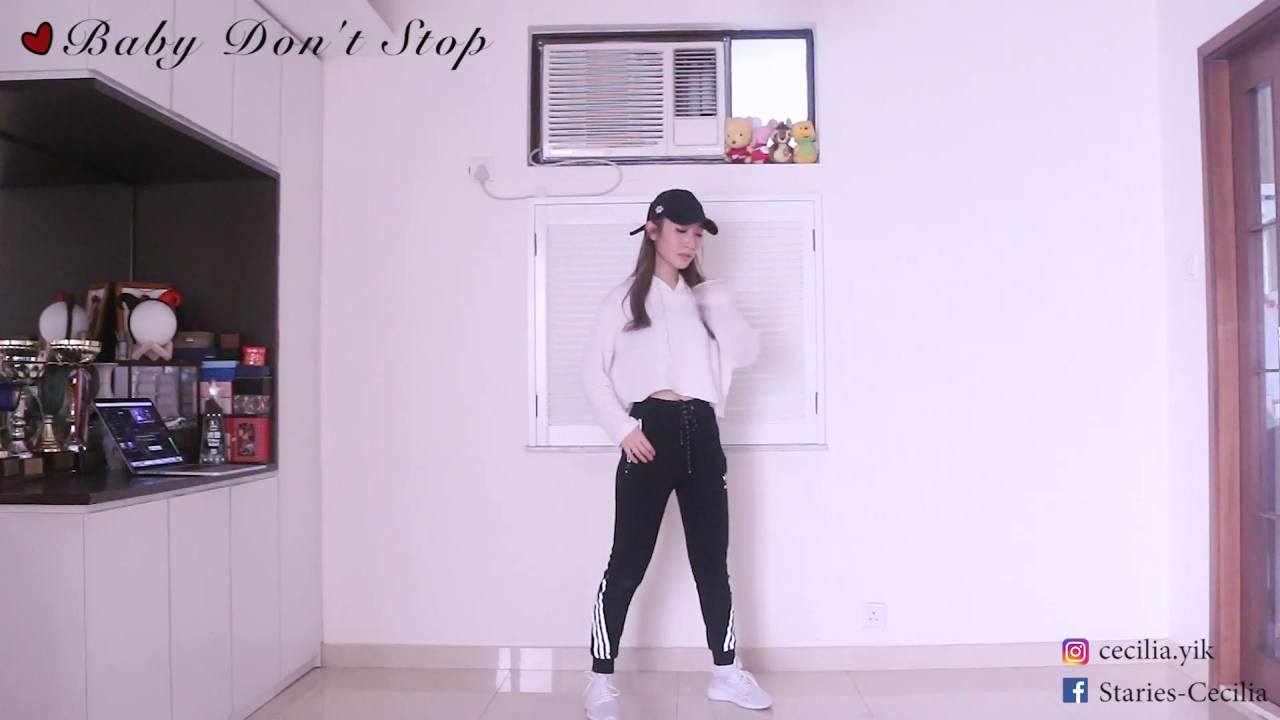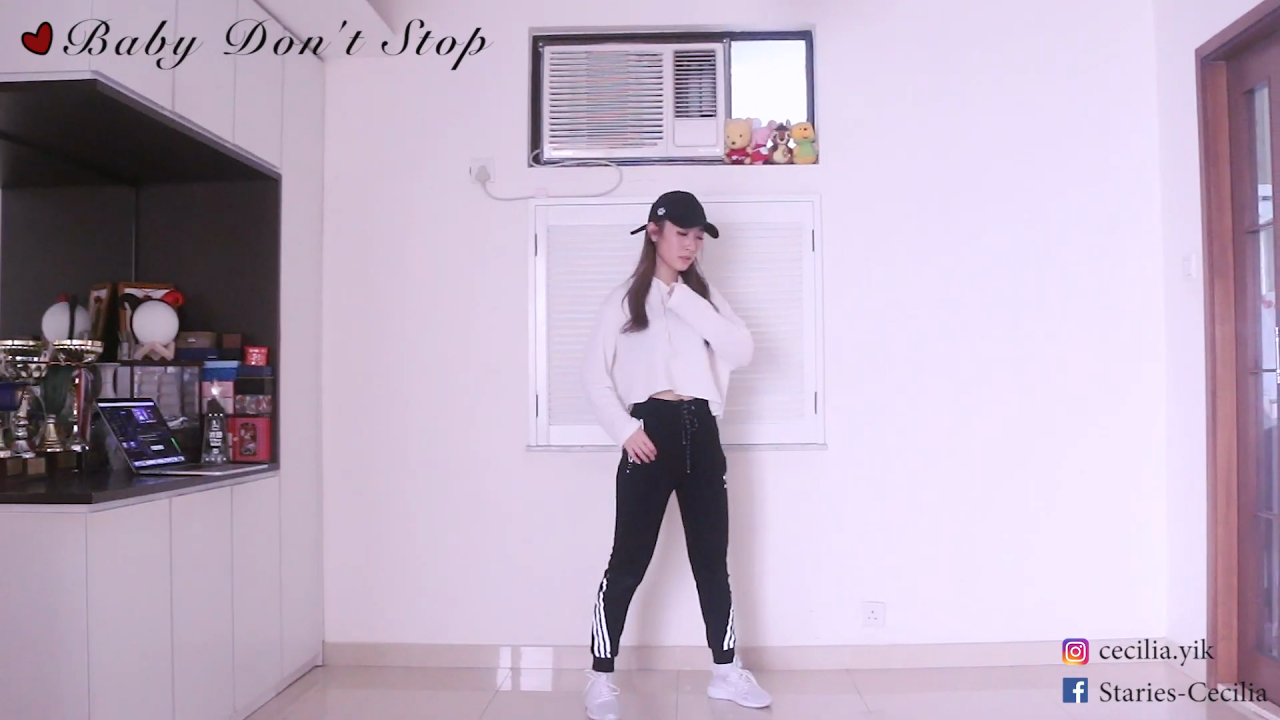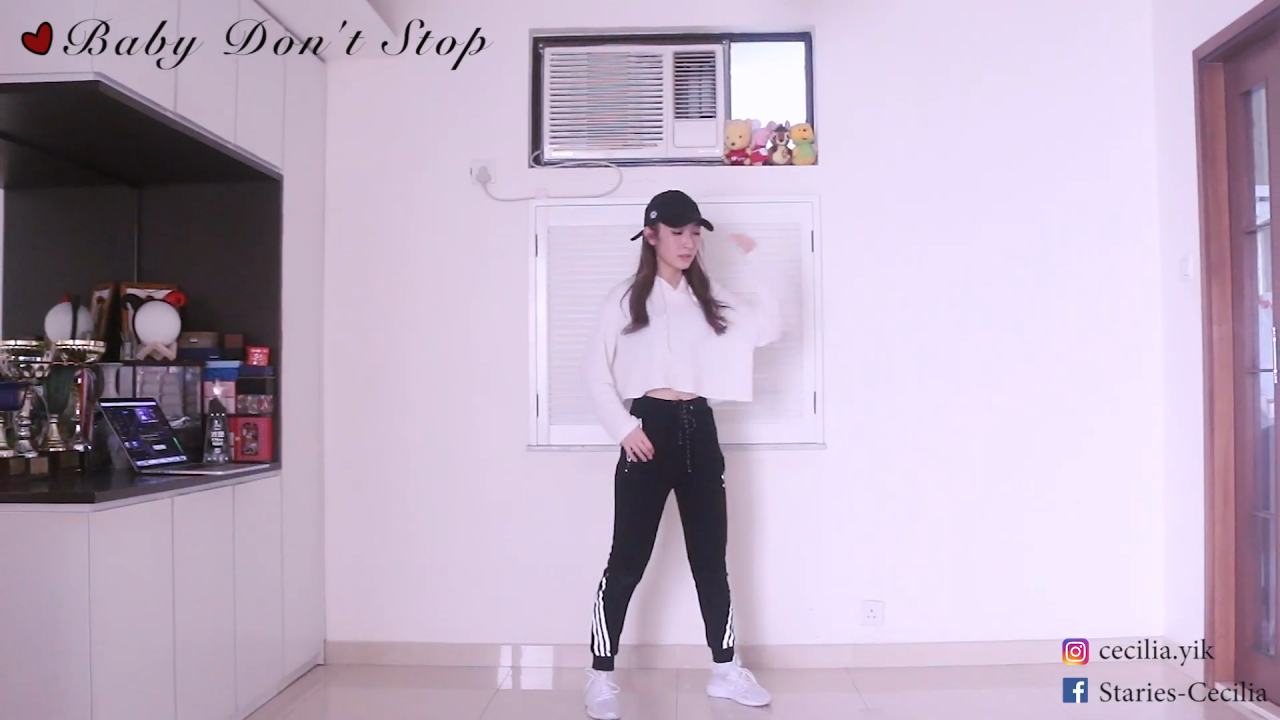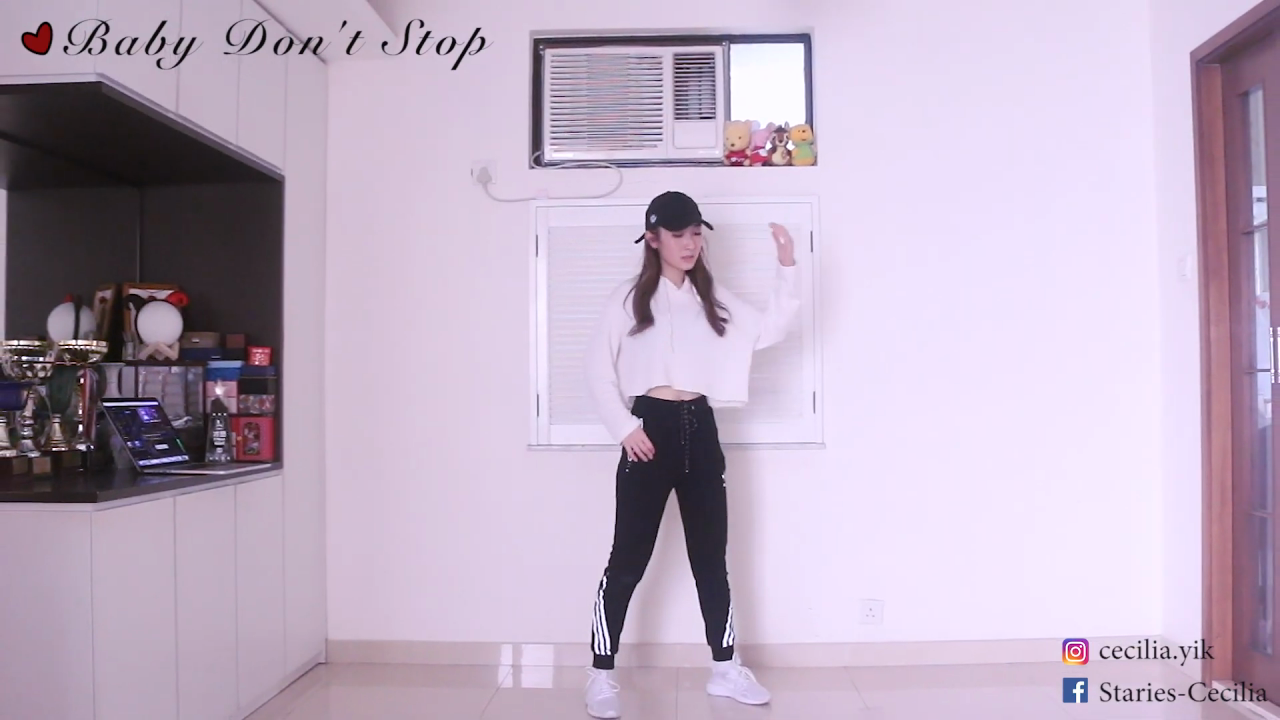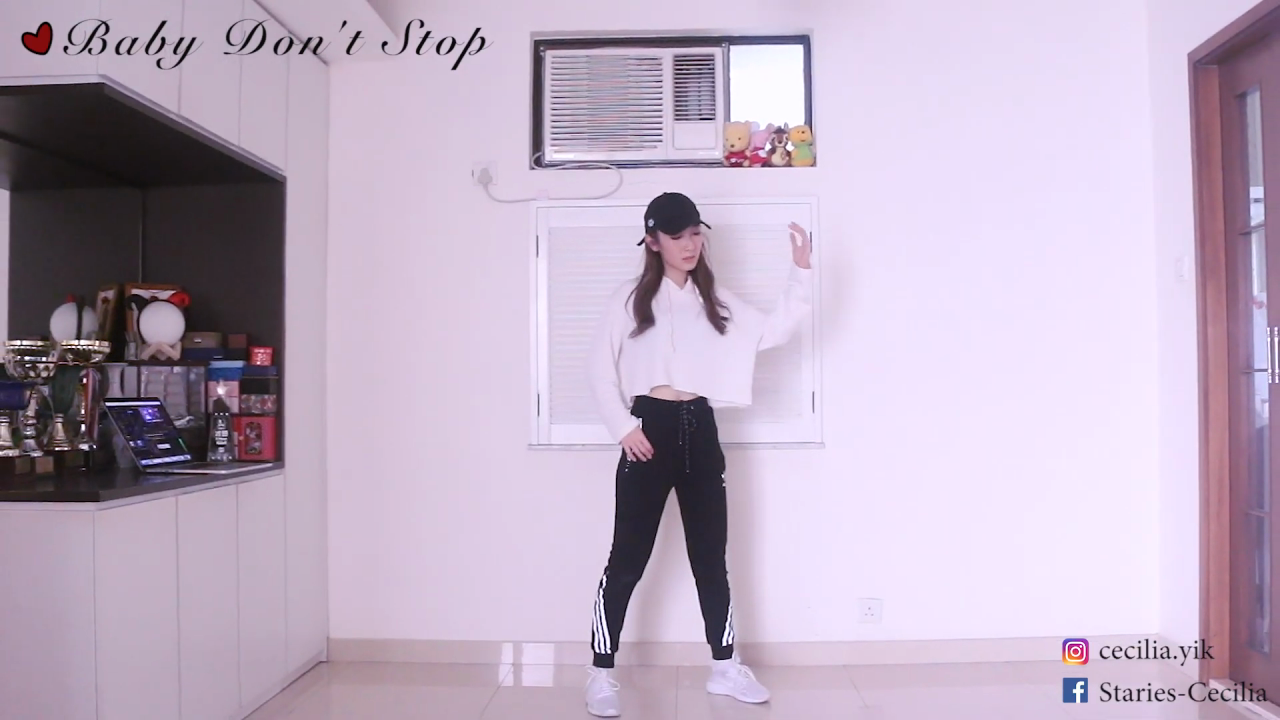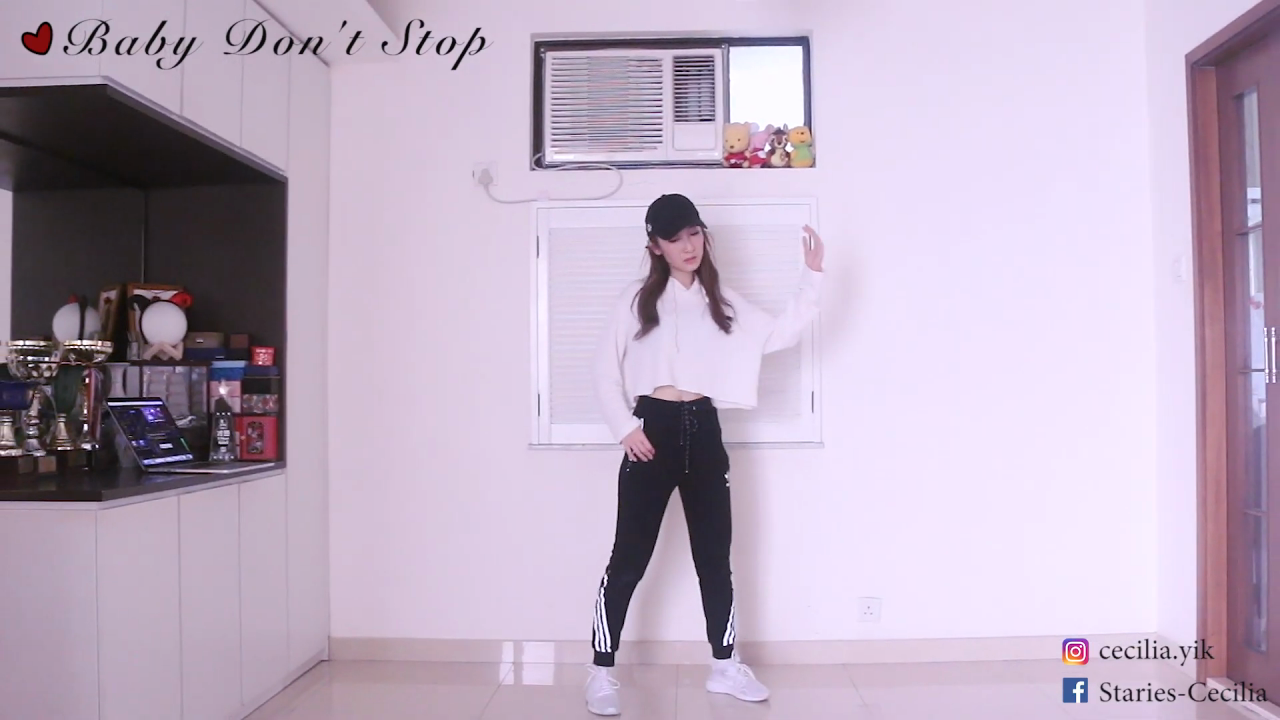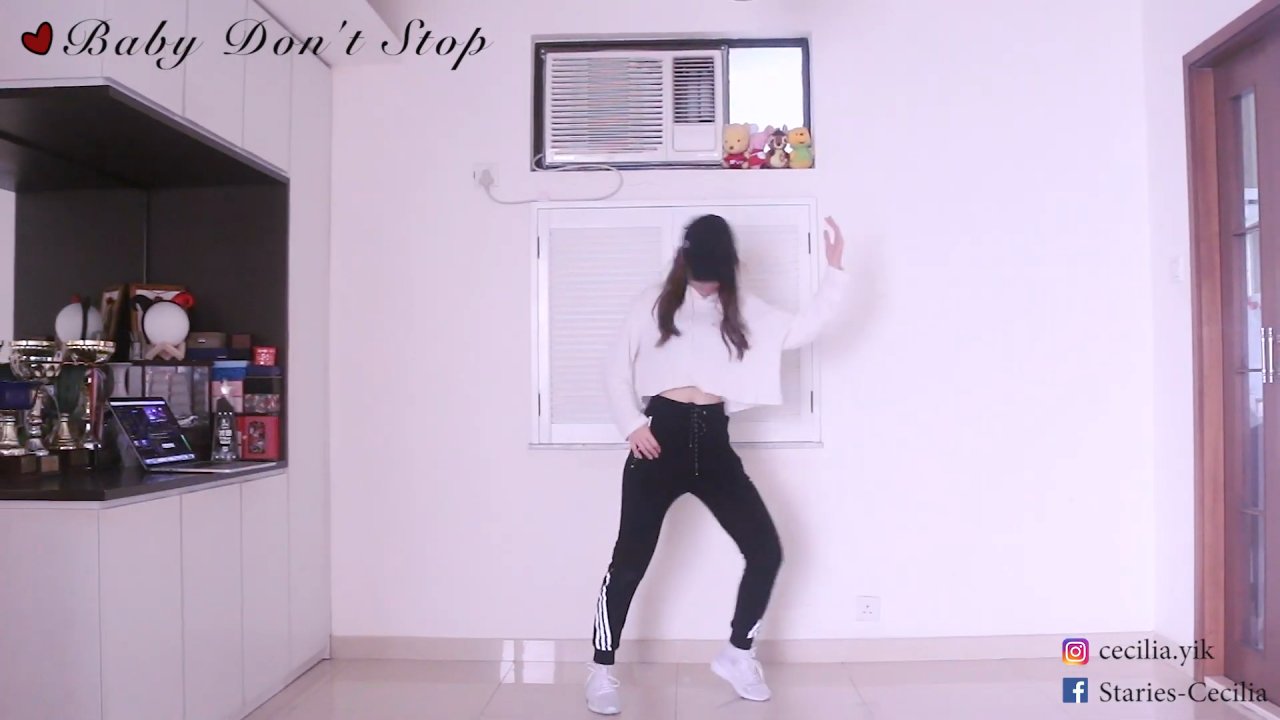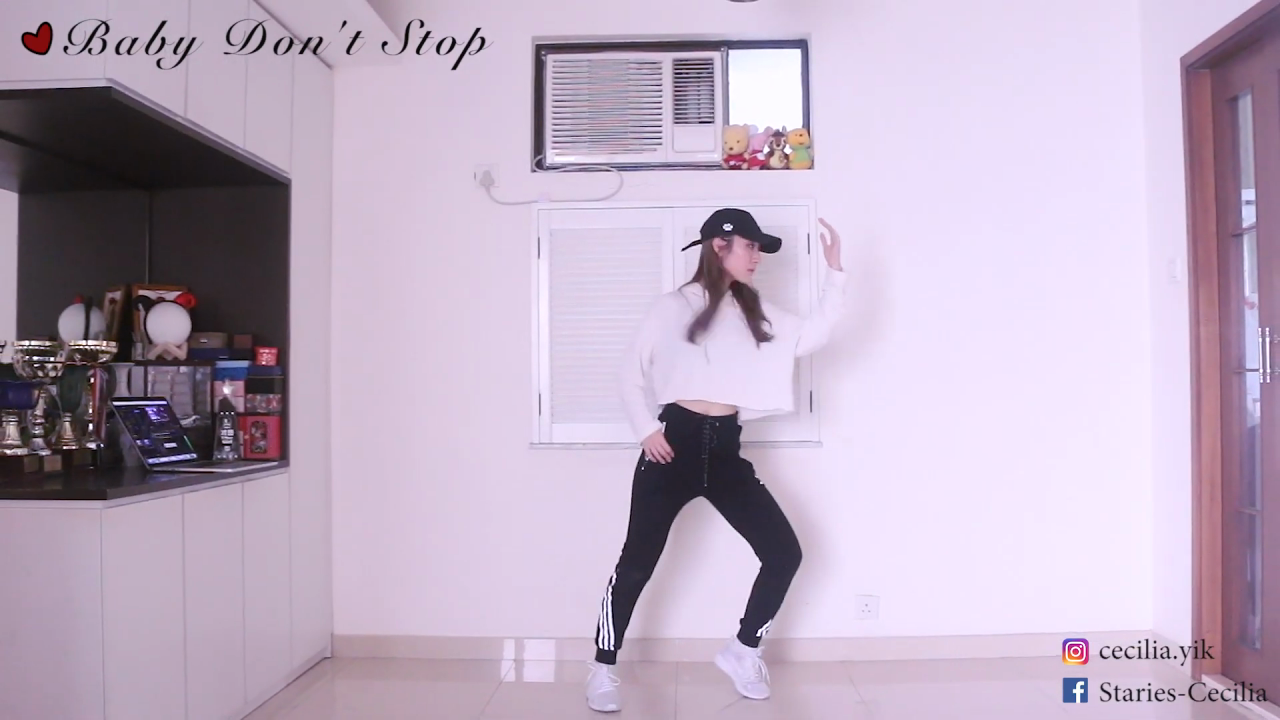
dt=0.3s
person 1, frame 1
left shoulder: (703, 297)
right shoulder: (626, 298)
left elbow: (745, 355)
right elbow: (593, 373)
left wrist: (722, 308)
right wrist: (622, 429)
left hip: (701, 432)
right hip: (651, 431)
left knee: (712, 560)
right knee: (628, 562)
left ankle: (726, 672)
person 1, frame 2
left shoulder: (704, 296)
right shoulder: (625, 300)
left elbow: (741, 350)
right elbow: (595, 374)
left wrist: (686, 302)
right wrist: (625, 429)
left hip: (701, 432)
right hip: (651, 432)
left knee: (712, 559)
right knee: (628, 561)
left ankle: (726, 671)
right ankle: (601, 678)
person 1, frame 3
left shoulder: (709, 296)
right shoulder: (626, 298)
left elbow: (766, 327)
right elbow: (595, 371)
left wrist: (754, 265)
right wrist: (623, 428)
left hip: (699, 430)
right hip: (649, 430)
left knee: (710, 559)
right knee: (627, 560)
left ankle: (725, 669)
right ankle: (601, 676)
person 1, frame 4
left shoulder: (713, 299)
right shoulder: (629, 298)
left elbow: (770, 329)
right elbow: (597, 369)
left wrist: (787, 269)
right wrist: (624, 426)
left hip: (700, 431)
right hip: (650, 429)
left knee: (712, 558)
right knee: (628, 560)
left ankle: (726, 668)
right ankle: (602, 674)
person 1, frame 5
left shoulder: (716, 300)
right shoulder: (630, 299)
left elbow: (774, 331)
right elbow: (600, 368)
left wrist: (800, 271)
right wrist: (623, 427)
left hip: (700, 432)
right hip: (650, 430)
left knee: (711, 558)
right knee: (627, 560)
left ankle: (725, 667)
right ankle: (601, 673)
person 1, frame 6
left shoulder: (723, 301)
right shoulder: (636, 299)
left elbow: (780, 334)
right elbow: (605, 368)
left wrist: (812, 275)
right wrist: (624, 426)
left hip: (703, 433)
right hip: (653, 430)
left knee: (714, 558)
right knee: (629, 559)
left ankle: (725, 665)
right ankle: (602, 671)
person 1, frame 7
left shoulder: (743, 310)
right shoulder: (655, 304)
left elbow: (800, 330)
right elbow: (618, 367)
left wrist: (834, 272)
right wrist: (631, 424)
left hip: (713, 439)
right hip: (662, 434)
left knee: (766, 549)
right knee: (630, 559)
left ankle: (737, 655)
right ankle: (602, 671)
person 1, frame 8
left shoulder: (757, 313)
right shoulder: (674, 306)
left elbow: (812, 336)
right elbow: (633, 371)
left wrist: (834, 272)
right wrist: (646, 427)
left hip: (725, 450)
right hip: (675, 444)
left knee: (784, 552)
right knee: (637, 562)
left ankle: (742, 651)
right ankle: (603, 669)
